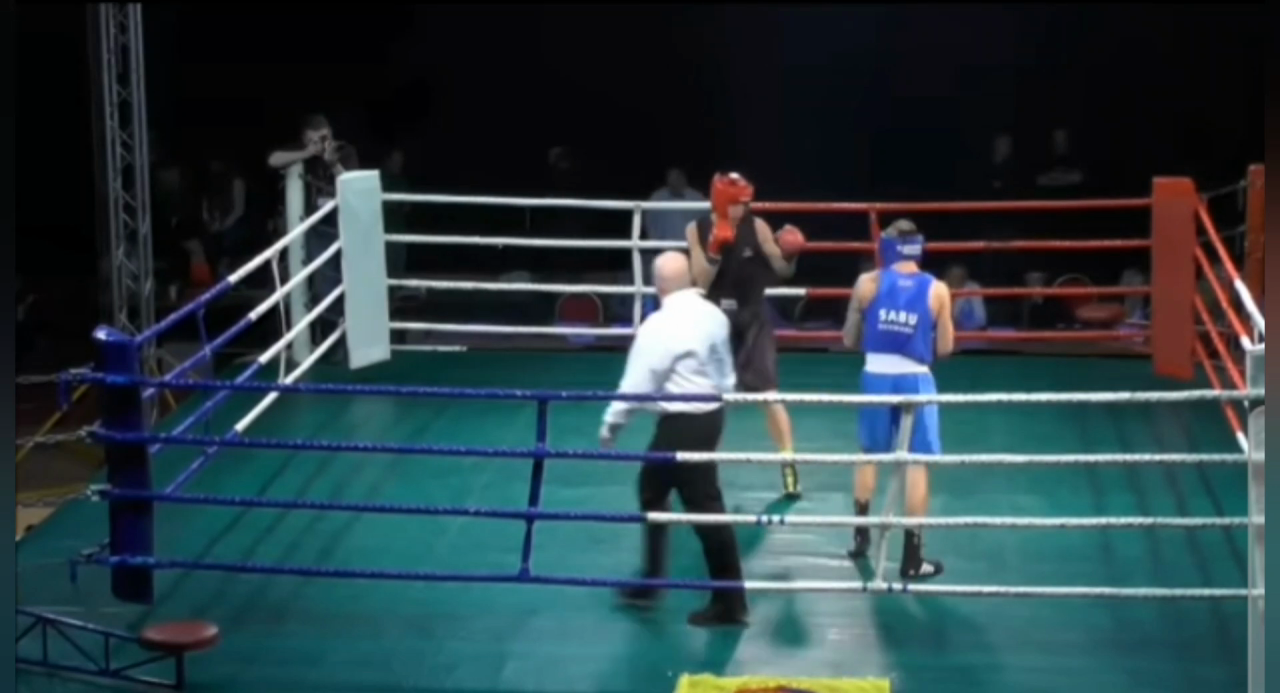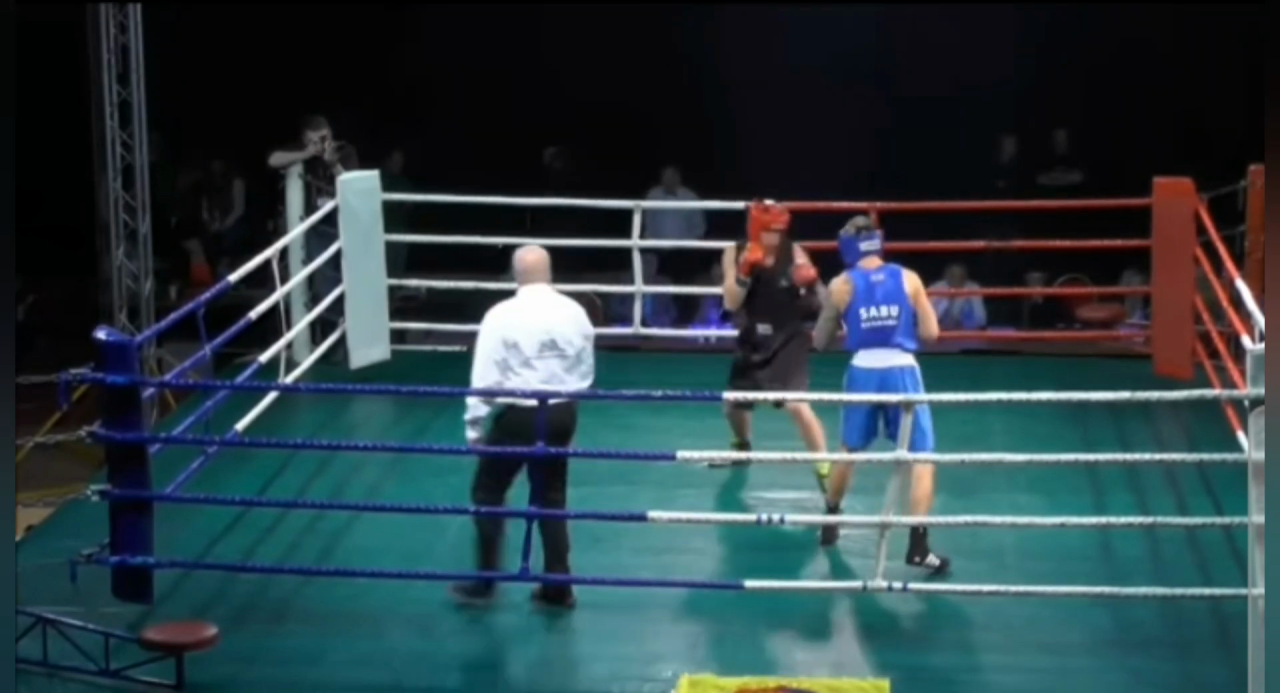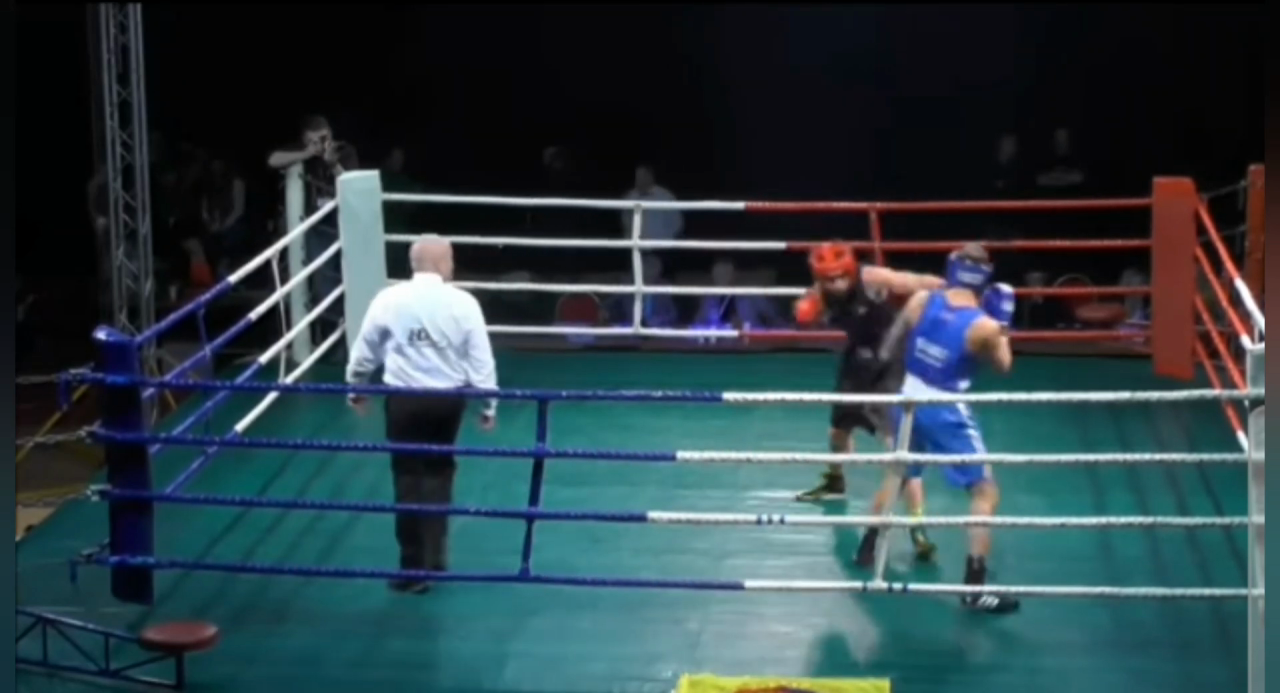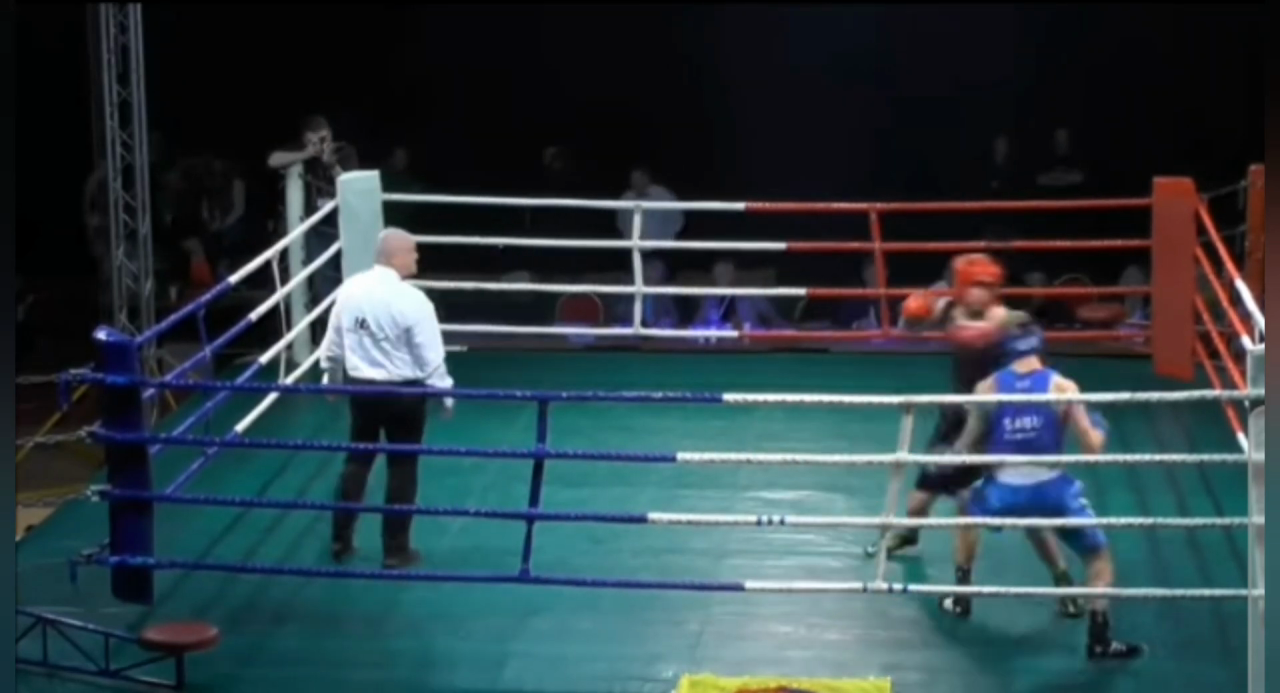
dt=0.5s
person 1, frame 1
left shoulder: (660, 324)
right shoulder: (713, 315)
left elbow: (637, 382)
right elbow: (726, 371)
left wrist: (610, 424)
left hip: (683, 423)
right hip: (710, 415)
left knee: (704, 507)
right knee: (651, 490)
left ankle: (728, 601)
right ankle: (649, 583)
person 1, frame 2
left shoulder: (501, 315)
right shoulder: (574, 312)
left elbow: (484, 378)
right elbow: (585, 370)
left wrist: (475, 426)
left hip: (517, 417)
right hip: (562, 414)
left knee: (486, 493)
right knee: (550, 498)
left ankle: (483, 580)
right ankle: (557, 586)
person 1, frame 3
left shoulder: (389, 300)
right shoulder: (463, 303)
left elbow: (365, 352)
right elbow: (481, 360)
left wrist: (356, 389)
right wrist: (489, 405)
left hip: (405, 401)
right hip: (449, 399)
left knee: (409, 482)
right knee: (439, 470)
left ankle: (414, 568)
right ankle: (434, 554)
person 1, frame 4
left shoulder: (350, 289)
right shoulder: (412, 299)
left elbow: (333, 343)
right elbow: (431, 357)
left wrist: (331, 377)
right wrist: (446, 395)
left hip: (361, 387)
right hip: (404, 391)
left knee: (357, 459)
right knee: (402, 468)
left ankle: (341, 538)
right ankle: (395, 549)
person 2, frame 1
left shoulder: (867, 283)
right shoulder: (937, 290)
left elbow: (849, 339)
right elbow: (943, 348)
left hip: (876, 377)
right hip: (915, 380)
left knee: (869, 453)
right knee: (916, 464)
left ankle: (862, 533)
right ankle: (912, 557)
person 2, frame 2
left shoulder: (840, 285)
right shoulder: (909, 280)
left elbow: (820, 341)
right elbow: (930, 333)
left hip: (860, 374)
right hip: (901, 374)
left knee: (849, 452)
right knee: (923, 458)
left ankle: (830, 525)
right ankle: (919, 545)
person 2, frame 3
left shoulder: (920, 302)
right shoulder: (983, 326)
left elbow: (890, 347)
right elbow: (1004, 365)
right wrist: (1002, 324)
left hip: (910, 404)
right hip: (944, 412)
left knee: (898, 474)
right knee: (985, 493)
left ankle: (869, 545)
right ankle: (975, 586)
person 2, frame 4
left shoulder: (987, 388)
right shoulder: (1061, 387)
left elbow: (966, 449)
right elbow: (1093, 446)
right wrist: (1099, 431)
left hip: (1005, 489)
right hip: (1054, 487)
left knee: (969, 515)
right knee: (1099, 556)
left ankle: (961, 597)
right ankle: (1100, 637)
person 3, frame 1
left shoulder: (757, 227)
right shoulder: (697, 230)
left elbow: (782, 271)
right elbow: (701, 281)
left wrist: (789, 254)
right wrist: (716, 250)
left hip: (753, 317)
left knee: (767, 392)
left ankle: (787, 464)
person 3, frame 2
left shoulder: (795, 254)
right shoulder: (736, 252)
left elbow: (818, 305)
right elbow: (730, 305)
left wrist: (813, 289)
right wrist: (744, 275)
left hip: (790, 337)
right hip: (753, 338)
left knee: (796, 405)
right knee: (734, 404)
left ankle: (826, 473)
right ankle: (742, 446)
person 3, frame 3
left shoulder: (870, 277)
right shoulder: (821, 293)
left elbow: (922, 285)
right elbow: (820, 326)
right wrist: (809, 319)
left hip: (891, 362)
right hip: (858, 360)
right knee: (837, 432)
left ankle: (917, 524)
right ankle: (834, 481)
person 3, frame 4
left shoulder: (999, 315)
right shoulder: (947, 306)
right wrist: (916, 314)
right hip: (959, 417)
right knee: (925, 493)
left ankle: (1063, 580)
right ankle: (904, 534)
person 4, frame 1
left shoulder: (345, 152)
right shoulder: (302, 151)
right elbow: (273, 160)
left wrist: (334, 164)
right wrist: (306, 154)
right hip: (318, 228)
right knee: (325, 287)
person 4, frame 2
left shoulder: (345, 151)
right shoulder: (302, 152)
right elbow: (273, 160)
left wrist: (334, 164)
right wrist: (306, 155)
right hip: (318, 228)
right knee: (325, 286)
person 4, frame 3
left shoulder: (345, 151)
right shoulder: (301, 151)
right elbow: (273, 160)
left wrist: (334, 165)
right wrist: (306, 155)
right hip: (318, 227)
right knee: (325, 285)
person 4, frame 4
left shoulder: (343, 152)
right shoulder: (300, 152)
right elbow: (273, 161)
left wrist: (333, 165)
right wrist: (306, 154)
right hip: (316, 225)
right knee: (323, 284)
